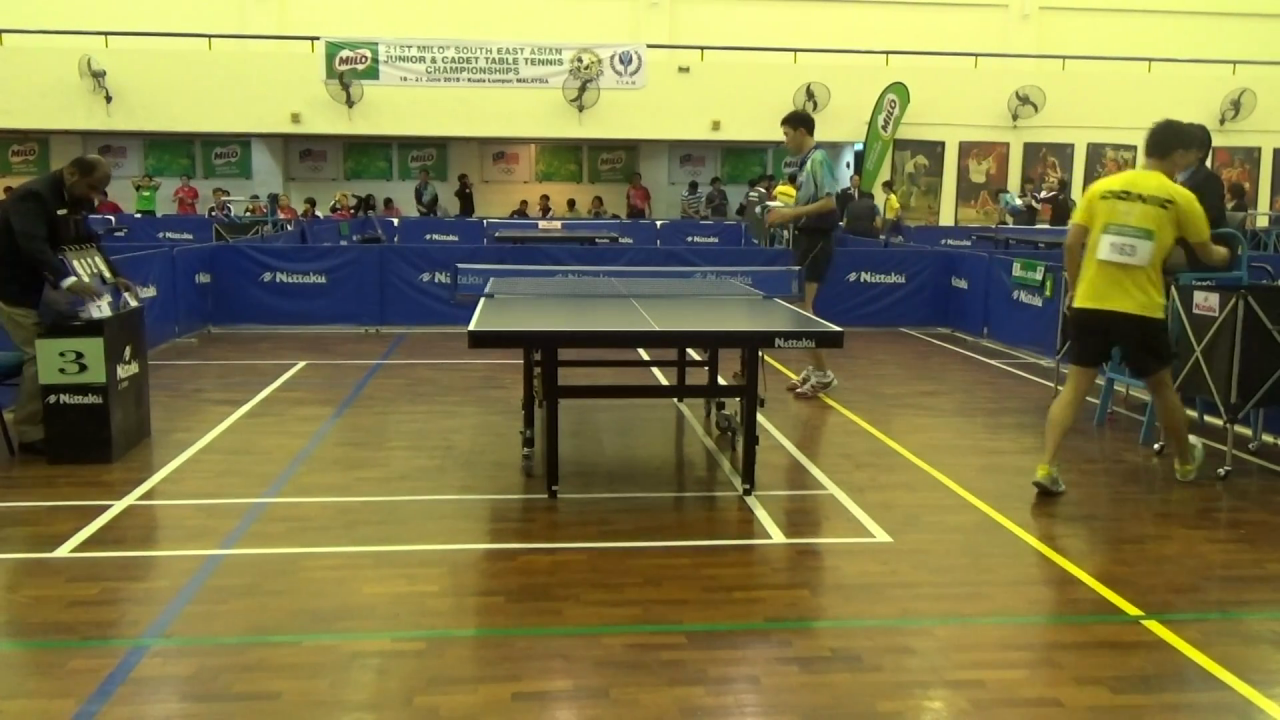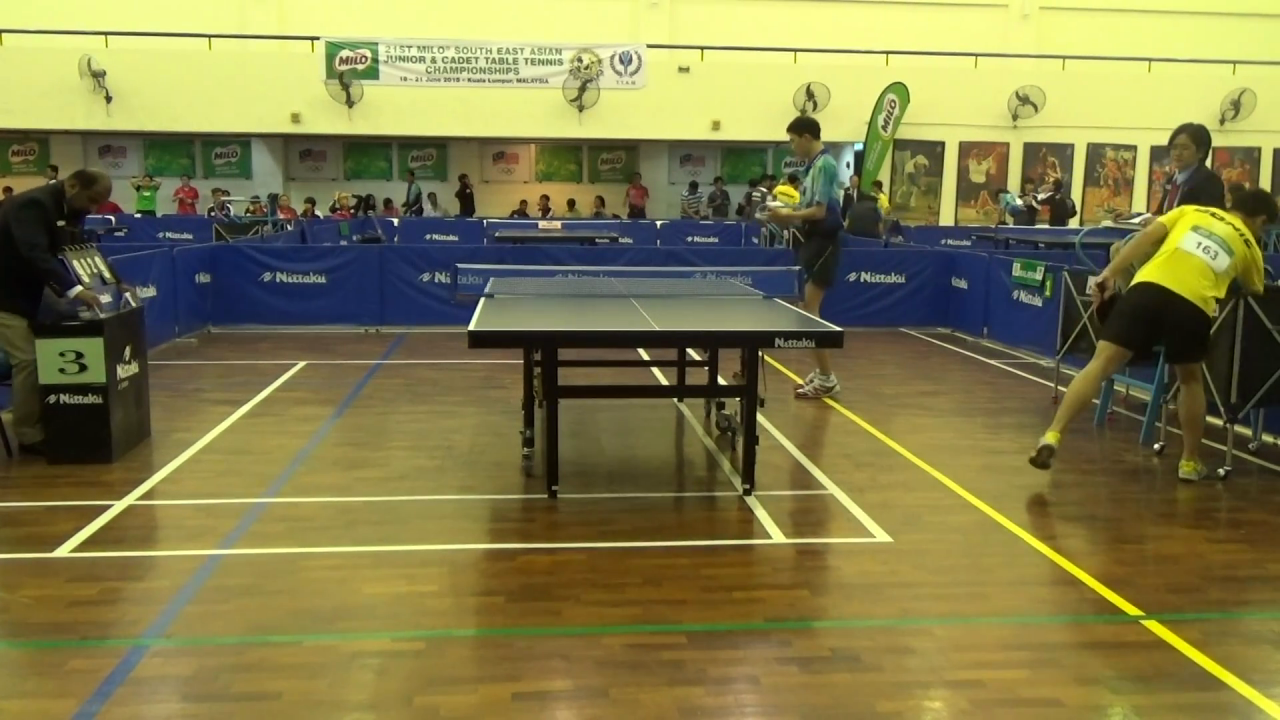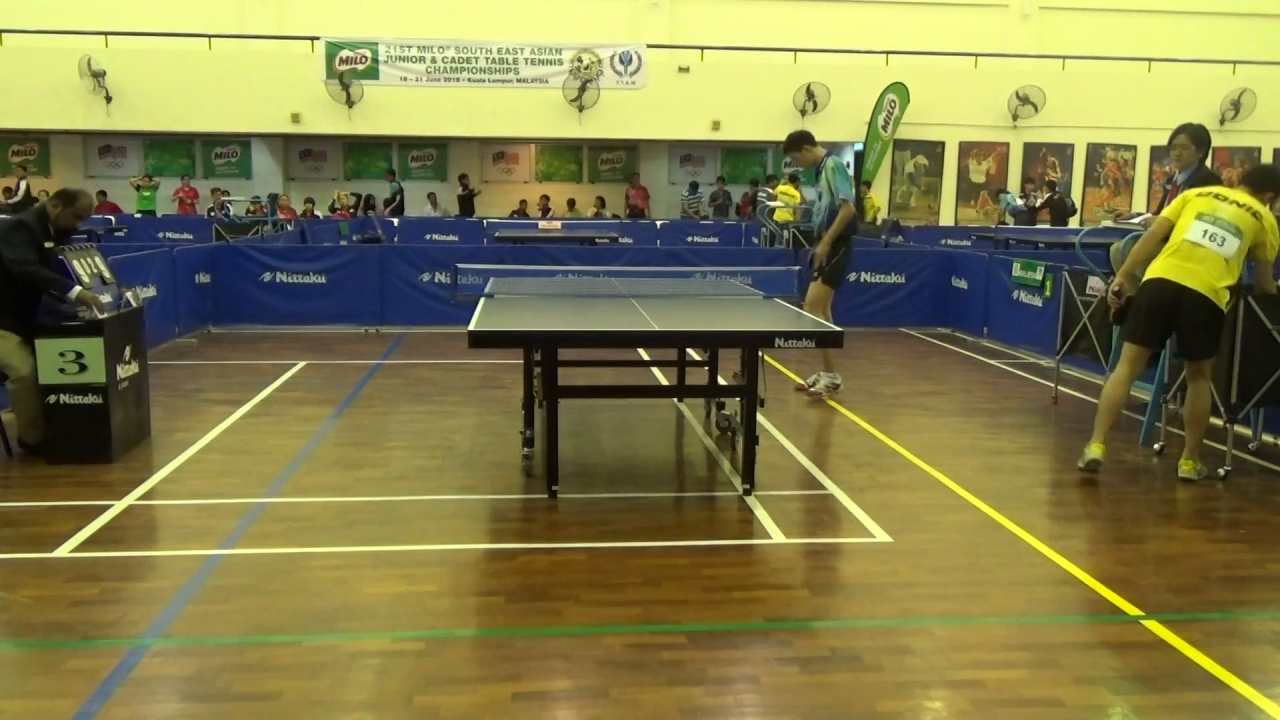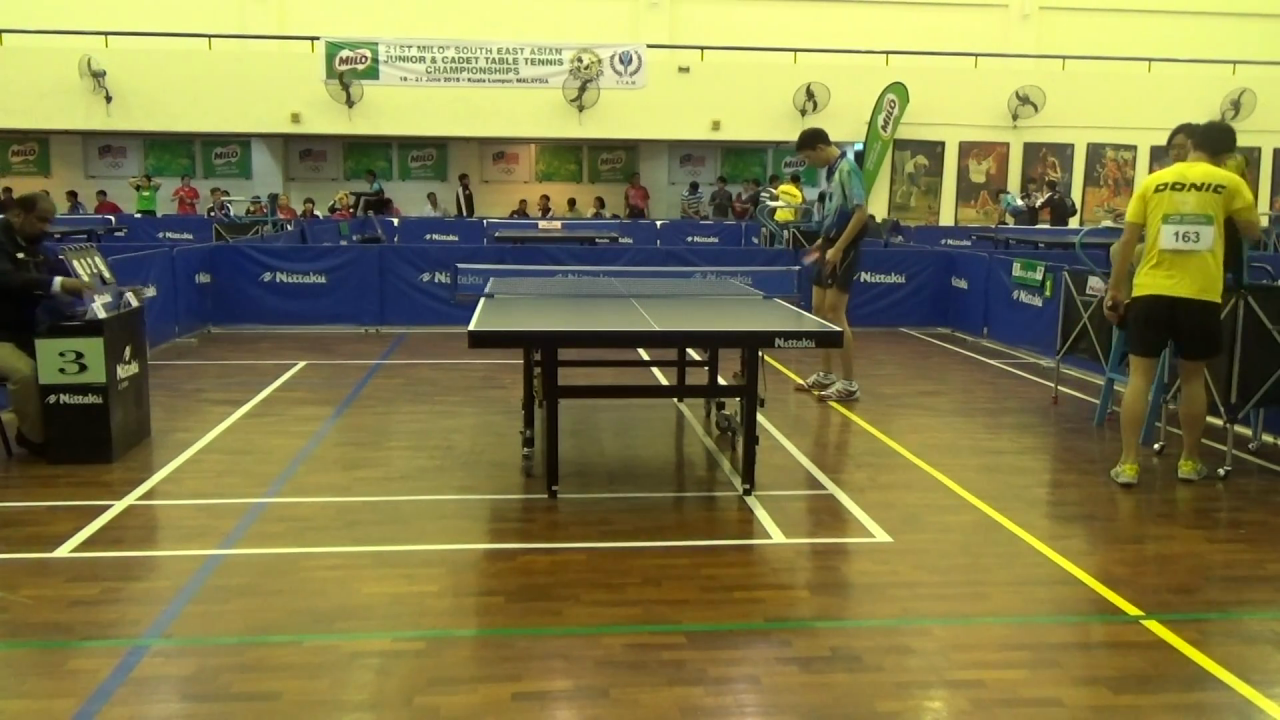
dt=0.4s
person 1, frame 1
left shoulder: (1102, 187)
right shoulder: (1180, 199)
left elbow: (1071, 244)
right elbow: (1206, 252)
left wrist: (1071, 288)
right wrist: (1220, 254)
left hip: (1090, 303)
right hip: (1141, 310)
left knee: (1074, 389)
right knee: (1162, 387)
left ankle: (1046, 467)
right ankle: (1186, 461)
person 1, frame 2
left shoulder: (1192, 211)
right shoulder: (1250, 247)
left elbow: (1149, 236)
right elbow: (1253, 294)
left wrist: (1110, 273)
left hip: (1149, 288)
right hip: (1193, 304)
left knee: (1100, 365)
right knee: (1191, 378)
left ankle: (1052, 436)
right ankle: (1190, 461)
person 1, frame 3
left shoulder: (1196, 194)
left elbow: (1152, 234)
left wrist: (1122, 277)
left hip: (1161, 283)
right hip: (1207, 297)
left knee: (1127, 365)
right knee: (1199, 377)
left ankle: (1096, 447)
right ankle: (1190, 461)
person 1, frame 4
left shoulder: (1152, 181)
right shoulder: (1229, 183)
left elbow: (1128, 240)
right elbow: (1252, 232)
left wrist: (1116, 289)
left hip: (1151, 291)
right hip: (1201, 294)
left knee: (1139, 377)
right knee: (1192, 379)
left ankle: (1128, 464)
right ankle: (1188, 462)
person 2, frame 1
left shoulder: (818, 159)
right shoulder: (807, 160)
left elbow: (828, 202)
left wrist: (791, 213)
right wrist: (786, 213)
left hip: (816, 239)
right hip: (805, 237)
left knee: (801, 308)
right knee: (798, 307)
left ankle: (823, 375)
right ankle: (815, 368)
person 2, frame 2
left shoulder: (824, 165)
right shoulder: (817, 164)
left elbow: (819, 211)
left wrist: (785, 214)
right wrist: (789, 216)
left hip: (823, 243)
right hip: (814, 241)
left knee: (810, 312)
right knee: (808, 310)
left ankle: (826, 379)
right ankle: (821, 372)
person 2, frame 3
left shoulder: (833, 166)
right shoulder: (822, 169)
left elbow: (848, 208)
left wrist: (826, 242)
left hip: (835, 247)
right hip: (825, 246)
left knee: (814, 307)
right knee: (820, 310)
left ankle: (831, 375)
right ankle: (826, 373)
person 2, frame 4
left shoulder: (847, 168)
right shoulder: (833, 170)
left elbow: (861, 213)
left wrist: (838, 248)
left hip: (842, 250)
right hip: (830, 248)
left knee: (835, 315)
right knee: (819, 312)
left ankle: (848, 383)
right ankle: (826, 375)
person 3, frame 1
left shoulder: (75, 200)
right shoulder: (34, 196)
left elbow: (86, 242)
right elbow: (33, 246)
left wrist: (113, 276)
right wrist: (70, 282)
left hip: (41, 289)
right knee: (41, 356)
right ankle: (30, 434)
person 3, frame 2
left shoulder: (69, 211)
right shoulder: (33, 205)
right elbow: (36, 256)
right wrist: (75, 290)
left hip: (30, 298)
right knee: (29, 360)
right ankle: (30, 436)
person 3, frame 3
left shoulder: (57, 233)
left elbow: (64, 273)
right elbow: (28, 271)
right wrist: (75, 292)
left hip: (28, 320)
right knee: (25, 372)
right ankle: (33, 437)
person 3, frame 4
left shoulder: (29, 244)
left elbow: (46, 283)
right wrist: (60, 284)
left hip: (23, 332)
right knee: (26, 372)
right ankle: (33, 436)
